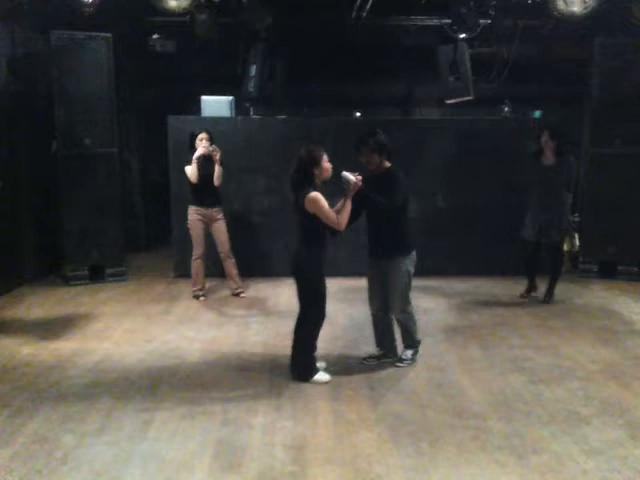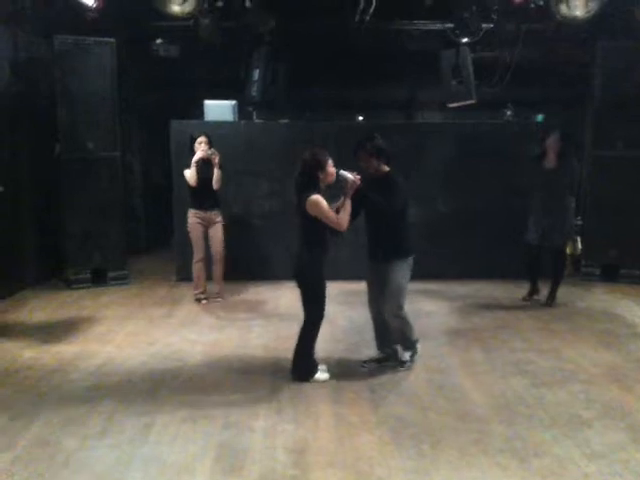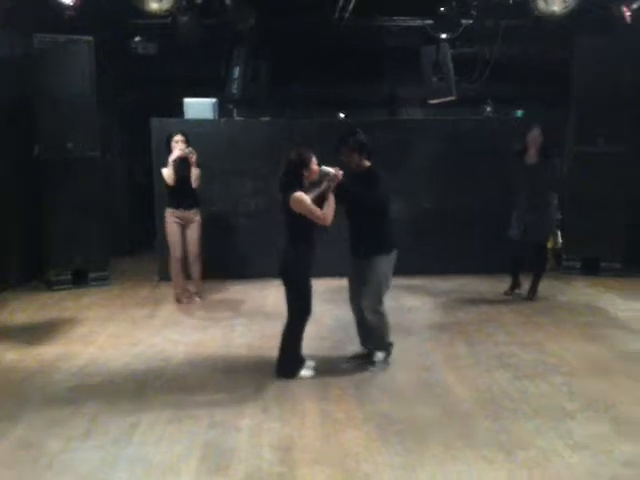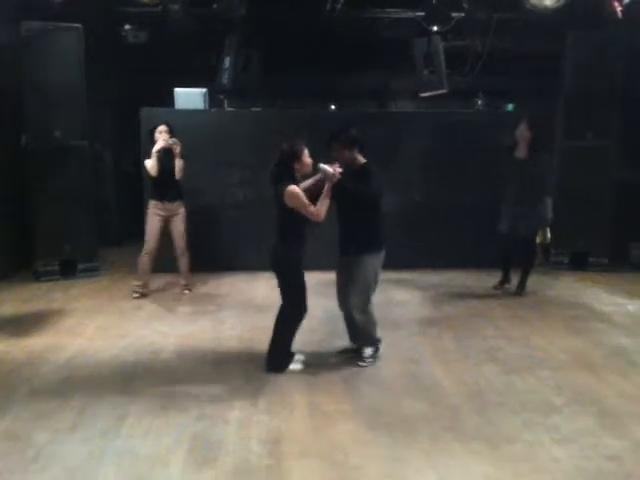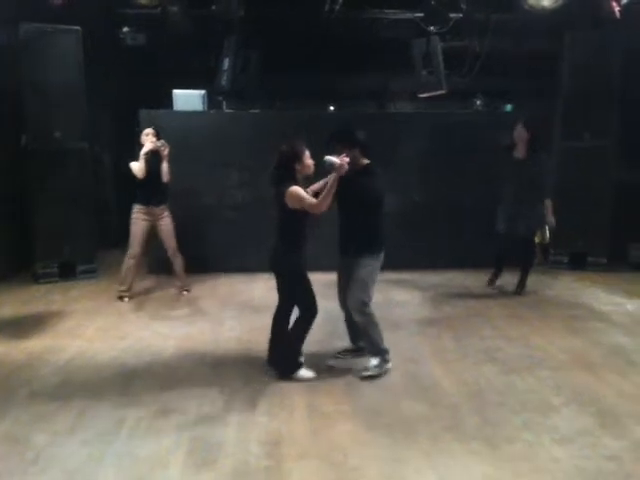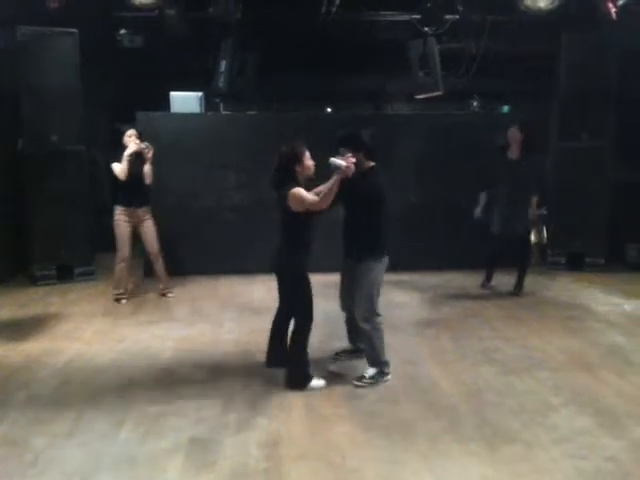
dt=0.2s
person 1, frame 1
left shoulder: (396, 180)
right shoulder: (369, 180)
left elbow: (390, 209)
right elbow: (356, 211)
left wrist: (362, 191)
left hip: (400, 253)
right hip: (376, 253)
left knee: (400, 306)
right knee: (377, 306)
left ankle: (412, 346)
right ankle: (387, 349)
person 1, frame 2
left shoulder: (394, 184)
right shoulder: (368, 184)
left elbow: (389, 211)
right elbow: (353, 213)
left wrist: (362, 191)
left hip: (398, 256)
right hip: (376, 256)
left knee: (392, 308)
right knee: (376, 308)
left ankle: (409, 347)
right ankle: (387, 352)
person 1, frame 3
left shoulder: (375, 179)
right shoulder: (350, 180)
left elbow: (372, 203)
right elbow: (334, 205)
left wrist: (343, 186)
left hip: (380, 252)
right hip: (359, 251)
left knee: (371, 304)
right knee: (357, 304)
left ankle: (384, 347)
right ankle: (370, 347)
person 1, frame 4
left shoulder: (369, 175)
right shoulder: (345, 176)
left elbow: (367, 199)
left wrist: (339, 182)
left hip: (369, 250)
right hip: (347, 248)
left knee: (359, 301)
right knee: (345, 301)
left ankle: (372, 344)
right ankle: (358, 343)
person 1, frame 5
left shoulder: (370, 176)
right shoulder: (349, 177)
left elbow: (369, 195)
left wrist: (344, 176)
left hip: (368, 252)
right hip: (348, 249)
left knee: (359, 303)
right knee: (346, 302)
left ankle: (380, 356)
right ankle: (359, 344)
person 1, frame 6
left shoulder: (373, 179)
right shoulder: (355, 178)
left elbow: (371, 196)
right elbow: (337, 198)
left wrist: (349, 178)
left hip: (372, 256)
right hip: (353, 253)
left knee: (366, 312)
right knee: (350, 306)
left ankle: (380, 367)
right ankle: (358, 346)
person 2, frame 1
left shoulder: (306, 192)
right shoulder: (312, 196)
left elbow: (329, 216)
right elbow: (339, 224)
left wrist: (346, 196)
right wrist: (351, 195)
left hip: (306, 259)
right hip: (309, 262)
left knee: (308, 312)
right knee: (315, 314)
left ankle: (302, 361)
right ankle: (304, 370)
person 2, frame 2
left shoulder: (312, 196)
right shoulder: (313, 199)
left elbow: (330, 216)
right elbow: (341, 224)
left wrist: (346, 195)
right wrist: (349, 195)
left hip: (310, 263)
right hip: (309, 265)
left knee: (314, 314)
right knee: (314, 316)
left ankle: (306, 362)
right ankle: (303, 370)
person 2, frame 3
left shoulder: (297, 193)
right shoulder: (297, 197)
left elbow: (311, 200)
right elbow: (325, 219)
left wrist: (327, 185)
right wrist: (331, 188)
left hip: (298, 260)
right hip: (296, 262)
left knee: (301, 311)
right knee: (299, 313)
left ankle: (294, 359)
right ankle: (288, 366)
person 2, frame 4
left shoulder: (289, 186)
right shoulder: (290, 190)
left elbow: (302, 188)
right elbow: (318, 215)
left wrist: (322, 176)
right wrist: (329, 185)
left hip: (286, 254)
right hip: (288, 257)
left knee: (290, 304)
right knee: (298, 307)
left ankle: (281, 353)
right ankle: (278, 360)
person 2, frame 5
left shoulder: (291, 188)
right shoulder: (291, 192)
left elbow: (311, 192)
right elbow: (320, 206)
left wrist: (332, 175)
right wrist: (336, 176)
left hip: (284, 256)
right hip: (289, 259)
left knee: (286, 306)
right knee: (309, 309)
left ankle: (278, 354)
right ankle: (288, 365)
person 2, frame 6
left shoulder: (294, 190)
right shoulder: (294, 193)
left elbow: (314, 195)
right elbow: (320, 203)
left wrist: (337, 176)
right wrist: (340, 176)
left hip: (288, 260)
right hip: (292, 263)
left knee: (287, 310)
right knee: (304, 317)
left ankle: (277, 356)
right ankle: (299, 377)
person 3, frame 1
left shoulder: (565, 162)
right shoulder: (535, 161)
left elbow: (569, 189)
right elbow: (531, 186)
left wrist: (565, 210)
left hip: (557, 214)
right hip: (536, 212)
left knee: (555, 252)
right knee: (530, 250)
left ankle: (551, 289)
right ankle: (531, 284)
person 3, frame 2
left shoulder: (568, 165)
right shoulder: (537, 164)
left elbow: (572, 192)
right elbow: (533, 190)
left wrist: (570, 214)
left hip: (560, 217)
right hip: (538, 216)
left knee: (557, 255)
right knee: (533, 252)
left ankle: (552, 293)
right ankle: (533, 288)
person 3, frame 3
left shoulder: (548, 163)
right shoulder: (519, 161)
left elbow: (552, 189)
right elbow: (516, 187)
left wrist: (552, 209)
left hip: (542, 213)
right hip: (521, 211)
left knee: (539, 249)
right knee: (517, 248)
left ankle: (534, 287)
right ankle: (515, 282)
person 3, frame 4
left shoulder: (540, 158)
right shoulder: (510, 156)
left elbow: (546, 187)
right elbow: (507, 183)
left wrist: (547, 211)
right wrist: (505, 203)
left hip: (531, 209)
right hip: (510, 206)
left knee: (527, 244)
right knee: (506, 243)
left ankle: (523, 282)
right ankle: (505, 277)
person 3, frame 5
left shoulder: (538, 159)
right shoulder: (508, 157)
left elbow: (545, 188)
right elbow: (504, 183)
left wrist: (549, 213)
right wrist: (503, 206)
left hip: (529, 209)
right hip: (508, 207)
left knee: (526, 245)
right knee: (504, 242)
left ankle: (522, 281)
right ankle: (496, 272)
person 3, frame 6
left shoulder: (529, 160)
right shoulder: (500, 159)
left elbow: (534, 187)
right elbow: (490, 183)
left wrist: (533, 208)
right wrist: (481, 205)
left hip: (522, 209)
right hip: (501, 208)
left knee: (522, 245)
right knee: (496, 243)
left ankle: (519, 282)
right ankle: (488, 275)
person 4, frame 1
left shoulder: (215, 160)
right shoulder: (190, 161)
left elbow: (217, 182)
right elbow: (193, 179)
left wrist: (217, 161)
right wrist: (196, 158)
left hip: (216, 210)
right hip: (196, 211)
left knee: (225, 250)
right knee: (198, 252)
left ankle: (236, 287)
right ankle: (198, 290)
person 4, frame 2
left shoulder: (213, 164)
right shoulder: (190, 164)
left elbow: (216, 186)
right elbow: (192, 182)
left wrist: (216, 165)
right wrist: (194, 162)
left hip: (214, 214)
right hip: (196, 214)
left knee: (218, 253)
right knee: (199, 256)
left ankle: (217, 291)
right ankle: (200, 292)
person 4, frame 3
left shoulder: (191, 162)
right shoulder: (167, 163)
left elbow: (195, 184)
right elbow: (170, 181)
left wrist: (193, 164)
right wrist: (172, 161)
left hip: (192, 213)
right hip: (173, 213)
left knee: (194, 254)
right knee: (176, 255)
left ankle: (196, 291)
right ankle: (180, 292)
person 4, frame 4
left shoulder: (175, 153)
right shoulder: (150, 154)
left elbow: (179, 175)
right elbow: (153, 172)
left wrist: (177, 155)
right wrist: (155, 152)
left hip: (176, 205)
right hip: (156, 205)
left knee: (181, 247)
right knee: (150, 247)
left ankle: (185, 283)
right ankle: (140, 286)
person 4, frame 5
left shoulder: (158, 156)
right shoulder: (136, 158)
left elbow: (165, 179)
right elbow: (140, 174)
left wrist: (165, 158)
right wrist: (142, 153)
left hip: (161, 209)
right hip: (141, 210)
left knee: (172, 248)
right knee: (134, 251)
left ankle: (183, 285)
right ankle: (124, 290)
person 4, frame 6
left shoulder: (142, 158)
right shoulder: (117, 159)
left elbow: (148, 181)
right elbow: (122, 176)
left wrist: (148, 160)
right wrist: (126, 155)
left hip: (144, 210)
right hip: (124, 211)
left knee: (154, 250)
right knee: (123, 254)
left ankle: (164, 286)
right ankle: (120, 292)
